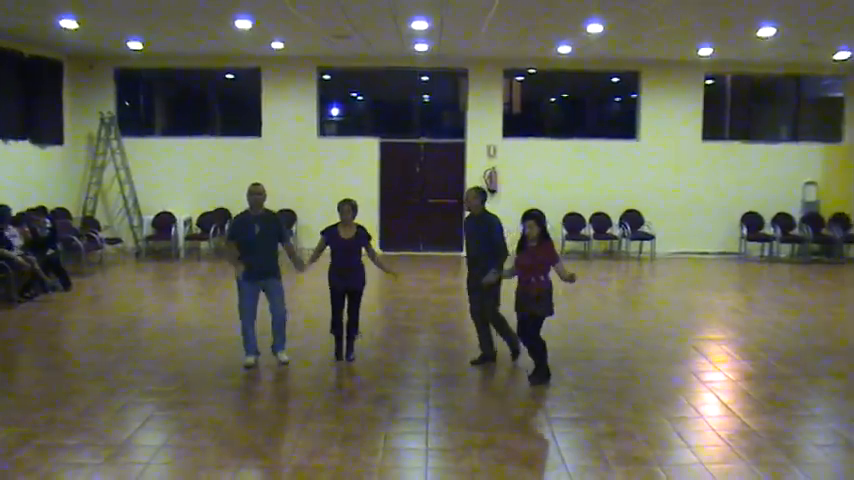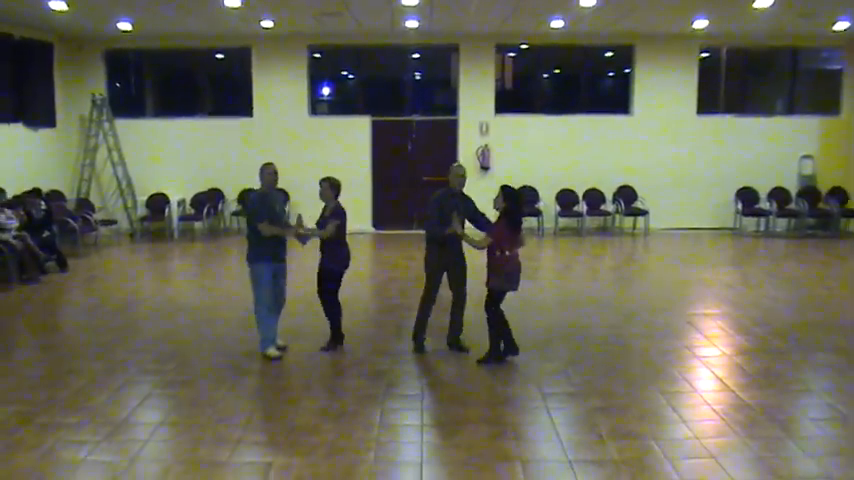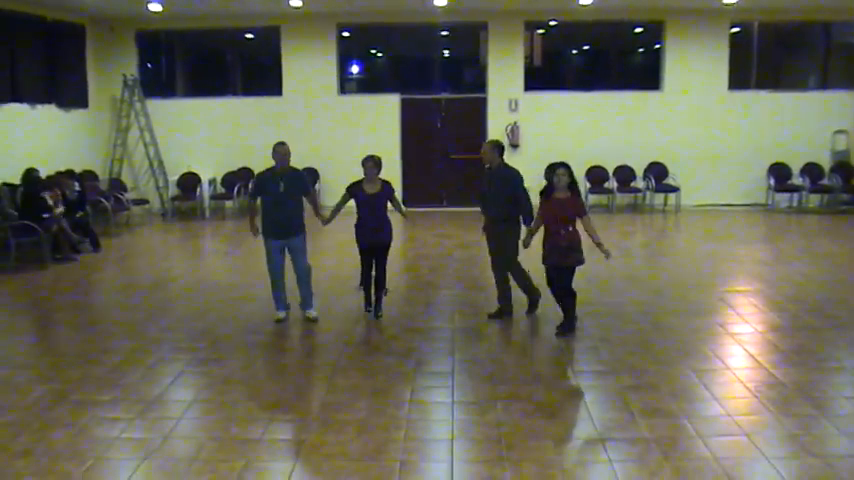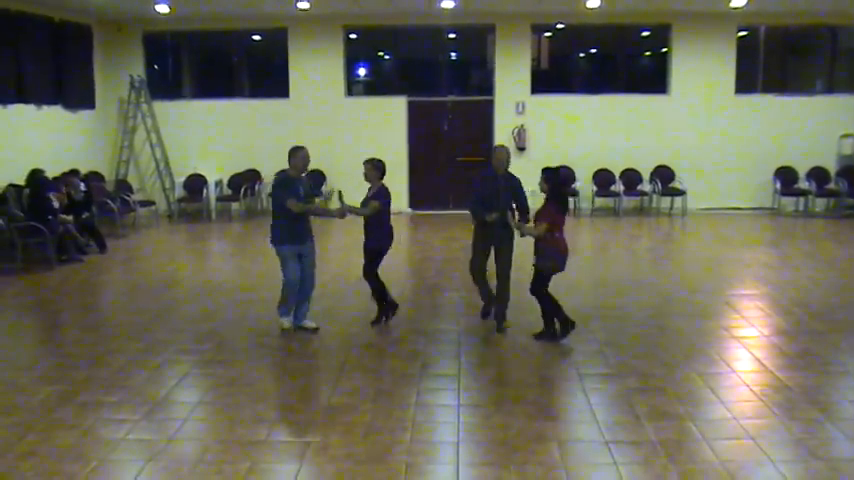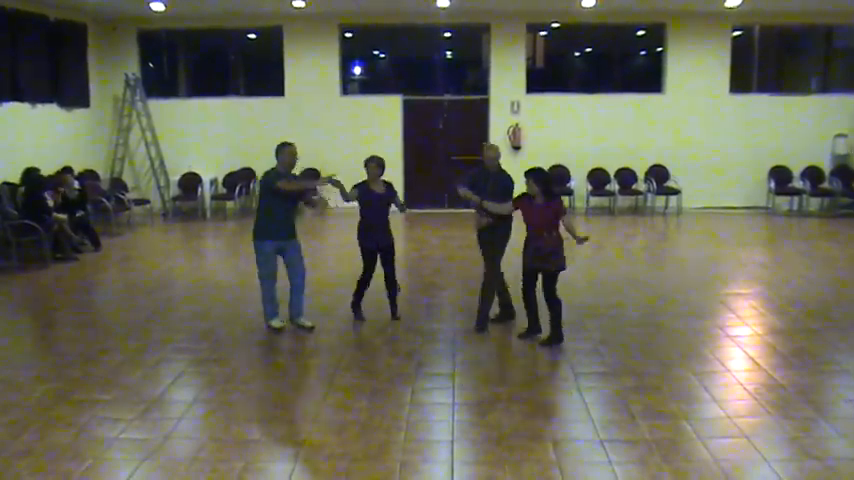
dt=1s
person 1, frame 1
left shoulder: (274, 219)
right shoulder: (239, 221)
left elbow: (286, 243)
right elbow: (230, 245)
left wrist: (296, 260)
right wrist: (236, 265)
left hip: (271, 274)
right hip: (247, 276)
left knee: (279, 312)
right knee: (247, 317)
left ankle: (279, 348)
right ankle: (251, 353)
person 1, frame 2
left shoulder: (278, 197)
right shoulder: (256, 200)
right elbow: (265, 230)
left wrist: (293, 229)
right wrist: (290, 231)
left hip: (278, 257)
right hip: (260, 259)
left knee: (278, 299)
right knee: (264, 301)
left ankle: (270, 337)
right ankle: (267, 344)
person 1, frame 3
left shoulder: (298, 176)
right shoulder: (263, 178)
left elbow: (310, 195)
right elbow: (252, 201)
left wrist: (318, 214)
right wrist: (252, 223)
left hip: (296, 232)
right hip: (272, 234)
left knee: (303, 269)
right knee: (276, 272)
left ankle: (308, 307)
right ankle: (281, 308)
person 1, frame 4
left shoulder: (303, 182)
right shoulder: (281, 182)
left elbow: (309, 209)
right elbow: (295, 207)
left wrist: (333, 212)
right wrist: (316, 207)
left hip: (305, 239)
right hip: (284, 240)
left knee: (308, 280)
right knee: (293, 279)
left ankle: (300, 318)
right ankle: (284, 313)
person 1, frame 5
left shoulder: (294, 179)
right shoulder: (270, 177)
left elbow: (305, 198)
right elbow: (288, 187)
left wrist: (316, 202)
right wrist: (316, 183)
left hip: (289, 236)
right hip: (266, 237)
left knee: (299, 274)
right knee: (268, 277)
left ankle: (297, 316)
right ankle: (271, 316)
person 2, frame 1
left shoulder: (491, 222)
right shoulder: (469, 221)
left elbow: (501, 251)
left wrist: (495, 272)
left hip: (490, 273)
right hip: (473, 273)
left knee: (491, 313)
right knee: (476, 312)
left ankle: (513, 343)
right ankle: (487, 352)
person 2, frame 2
left shoulder: (466, 201)
right shoulder: (438, 199)
left elbow: (480, 220)
right elbow: (430, 228)
right wrist: (448, 230)
left hip: (456, 252)
right hip: (436, 252)
left knee: (460, 295)
right knee: (429, 295)
left ankle: (454, 339)
right ankle: (418, 339)
person 2, frame 3
left shoulder: (511, 175)
right shoulder: (488, 173)
left elbow: (523, 201)
left wrist: (528, 226)
right wrist: (487, 220)
left hip: (509, 225)
right hip: (494, 225)
left knee: (510, 264)
right knee: (497, 266)
left ankle: (533, 295)
right ankle: (505, 306)
person 2, frame 4
left shoulder: (513, 181)
right shoulder: (483, 180)
left elbow: (522, 206)
right elbow: (475, 206)
left wrist: (523, 223)
right wrist: (485, 217)
left hip: (504, 231)
right hip: (483, 229)
left knee: (503, 274)
right knee: (476, 269)
left ankle: (500, 317)
right ankle: (489, 300)
person 2, frame 5
left shoulder: (506, 180)
right shoulder: (478, 175)
right elbow: (466, 192)
left wrist: (490, 219)
left hip: (500, 229)
right hip: (483, 226)
left knee: (491, 273)
right knee: (493, 271)
left ankle: (483, 318)
right ankle: (507, 310)
person 3, frame 1
left shoulder: (547, 247)
right shoulder: (522, 246)
left elbow: (561, 271)
right elbow: (516, 270)
left wrist: (569, 278)
left hip: (540, 295)
right hip: (523, 294)
left knee: (532, 333)
right knee: (524, 332)
left ankle: (543, 372)
right ankle: (540, 366)
person 3, frame 2
left shoulder: (503, 223)
right shoulder: (511, 222)
left elbow: (481, 244)
right elbow: (520, 242)
left wrist: (460, 232)
left hip: (503, 270)
right hip: (507, 268)
left knee: (491, 308)
right knee: (494, 308)
left ankle: (495, 352)
right ankle: (510, 346)
person 3, frame 3
left shoulder: (575, 200)
right shoulder: (546, 197)
left elbow: (587, 224)
right elbow: (540, 218)
left wrist: (599, 244)
right wrist: (530, 235)
left hip: (569, 246)
right hip: (551, 245)
left knee: (565, 285)
right knee: (553, 283)
left ankle: (570, 324)
right ankle: (569, 316)
person 3, frame 4
left shoulder: (552, 205)
right shoulder: (554, 202)
left elbow: (538, 232)
left wrist: (517, 225)
right wrist: (522, 225)
left hip: (551, 252)
right hip: (549, 251)
left knee: (537, 289)
right knee: (540, 289)
left ankle: (565, 322)
right ankle: (549, 329)
person 3, frame 5
left shoulder: (555, 202)
right shoulder: (525, 200)
left elbow: (567, 223)
right elbow: (501, 209)
left wrist: (577, 237)
right wrist: (478, 200)
left hip: (551, 250)
right hip: (531, 249)
left knee: (549, 291)
right knee: (527, 288)
left ankle: (556, 333)
right ankle: (533, 326)
person 4, frame 1
left shoulder: (361, 232)
right shoulder: (330, 231)
left elbow: (371, 254)
right elbow: (318, 251)
left wrist: (385, 268)
right wrist: (309, 262)
left hip: (356, 278)
right hip: (336, 277)
left knee: (353, 314)
right knee: (337, 313)
left ankle: (350, 347)
right ankle: (338, 346)
person 4, frame 2
left shoulder: (337, 211)
right shoulder: (327, 208)
left elbow: (327, 233)
left wrist: (305, 231)
right wrist: (306, 233)
left hip: (337, 258)
right hip: (328, 257)
left knee: (330, 296)
right knee: (323, 293)
left ankle: (336, 338)
right ankle: (337, 334)
person 4, frame 3
left shoulder: (386, 186)
right shoulder: (355, 187)
left elbow: (395, 203)
right elbow: (340, 204)
left wrist: (405, 215)
right wrist: (328, 219)
left hip: (383, 233)
right hip: (363, 233)
left knee: (380, 268)
right knee: (366, 268)
left ankle: (378, 304)
right ankle: (368, 300)
person 4, frame 4
left shoulder: (382, 192)
right shoulder: (371, 190)
left elbow: (367, 212)
right elbow: (364, 210)
left wrist: (345, 207)
right wrist: (346, 209)
left hip: (382, 237)
right hip: (371, 237)
left knee: (369, 273)
right knee: (371, 273)
left ankle: (388, 304)
right ankle: (383, 309)
person 4, frame 5
left shoulder: (388, 187)
right shoulder: (361, 187)
left elbow: (399, 205)
right elbow: (348, 198)
left wrist: (402, 206)
right wrist: (340, 188)
left hip: (385, 233)
right hip: (367, 234)
left knee: (390, 271)
right knee: (368, 271)
left ankle: (394, 307)
right ankle: (356, 304)
